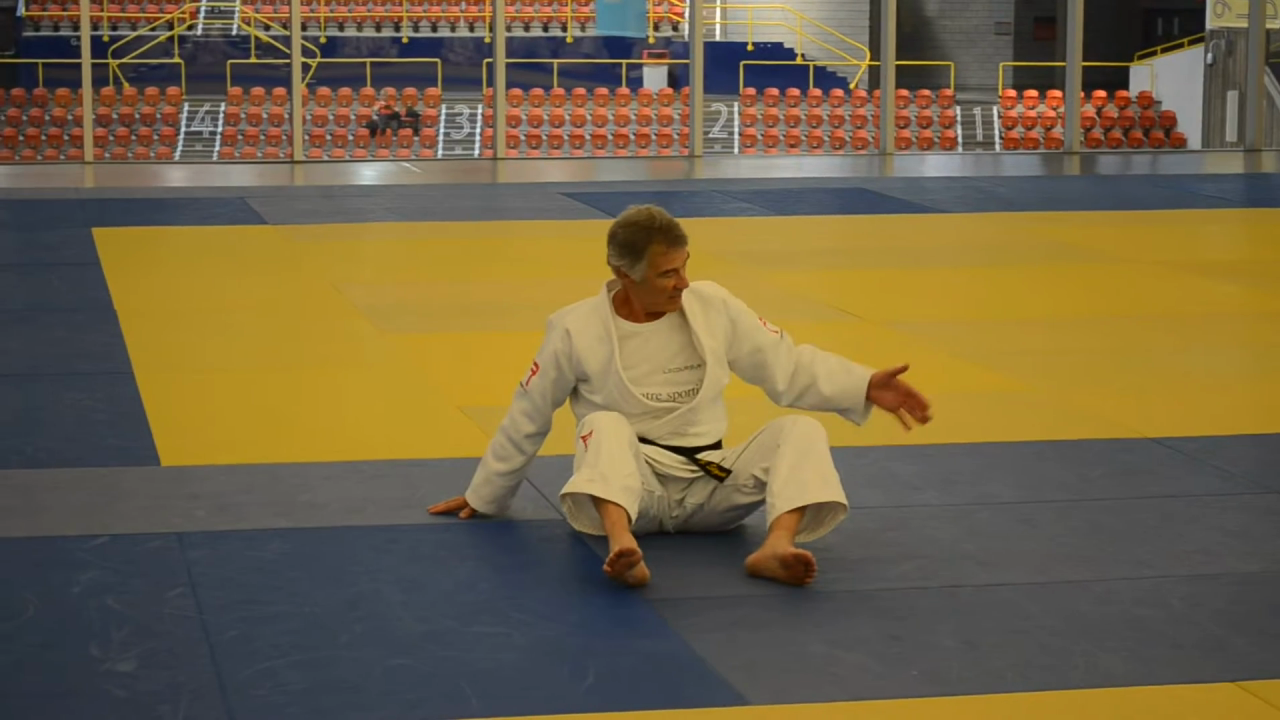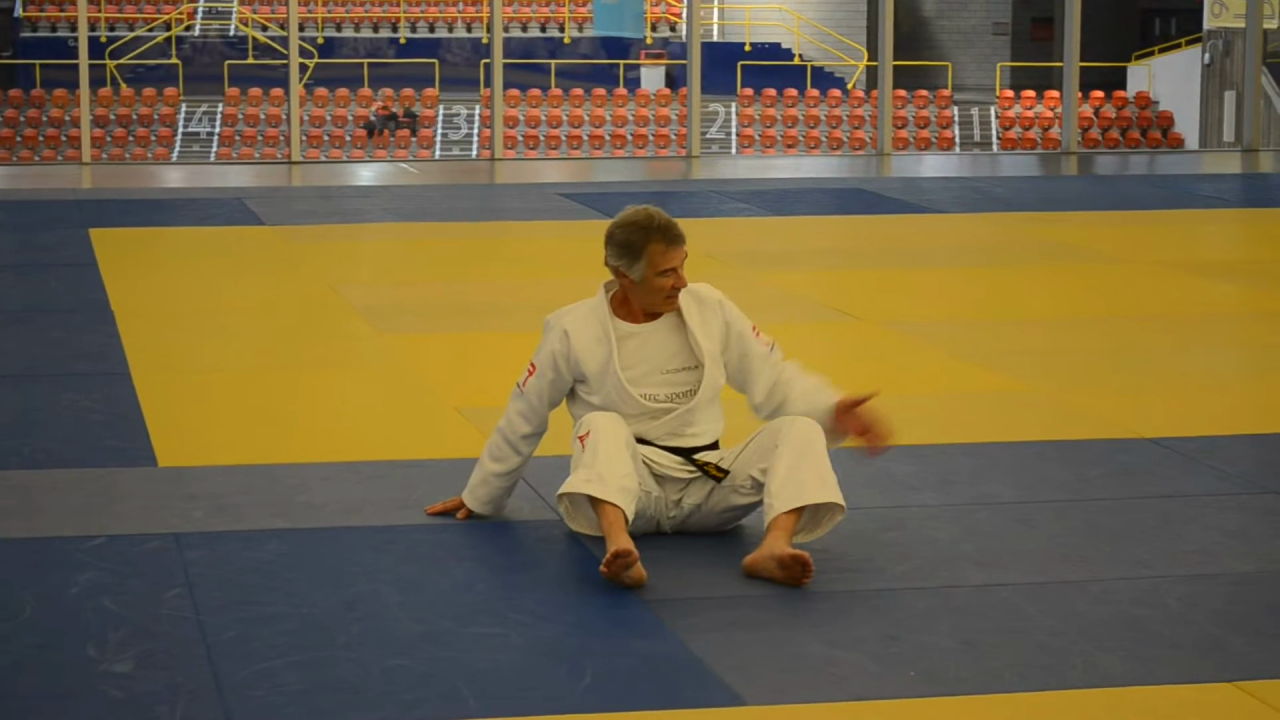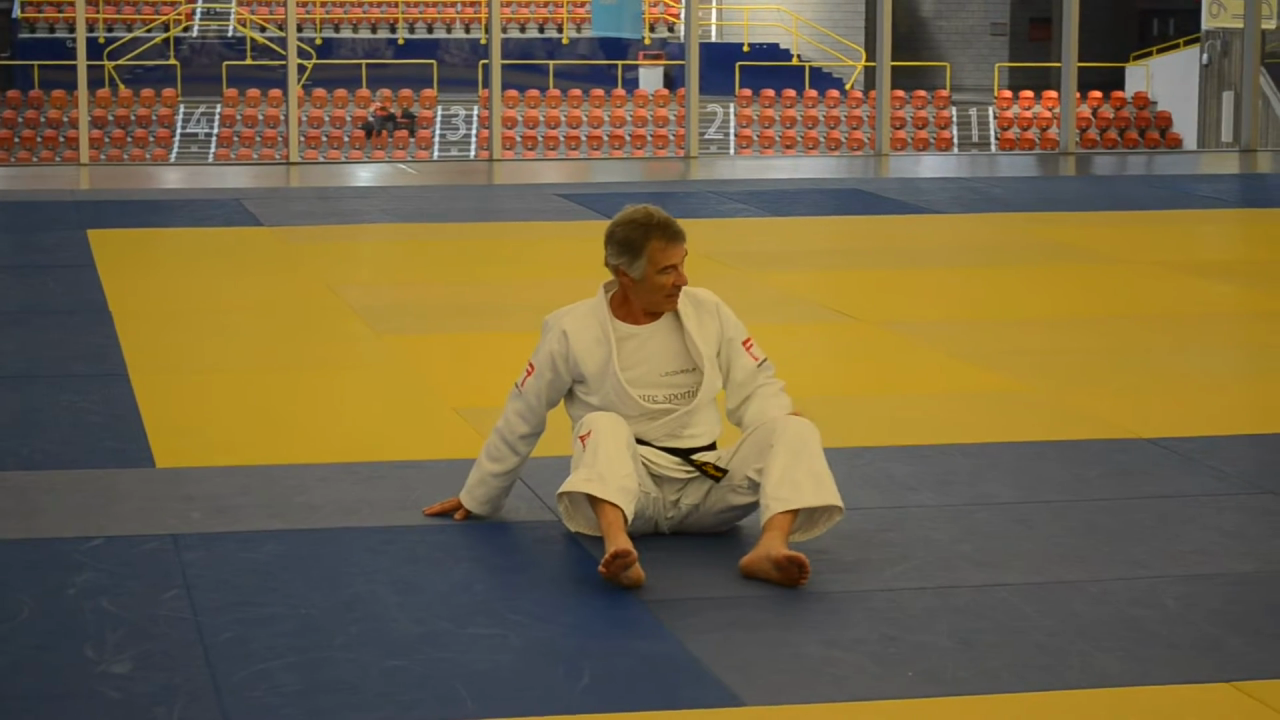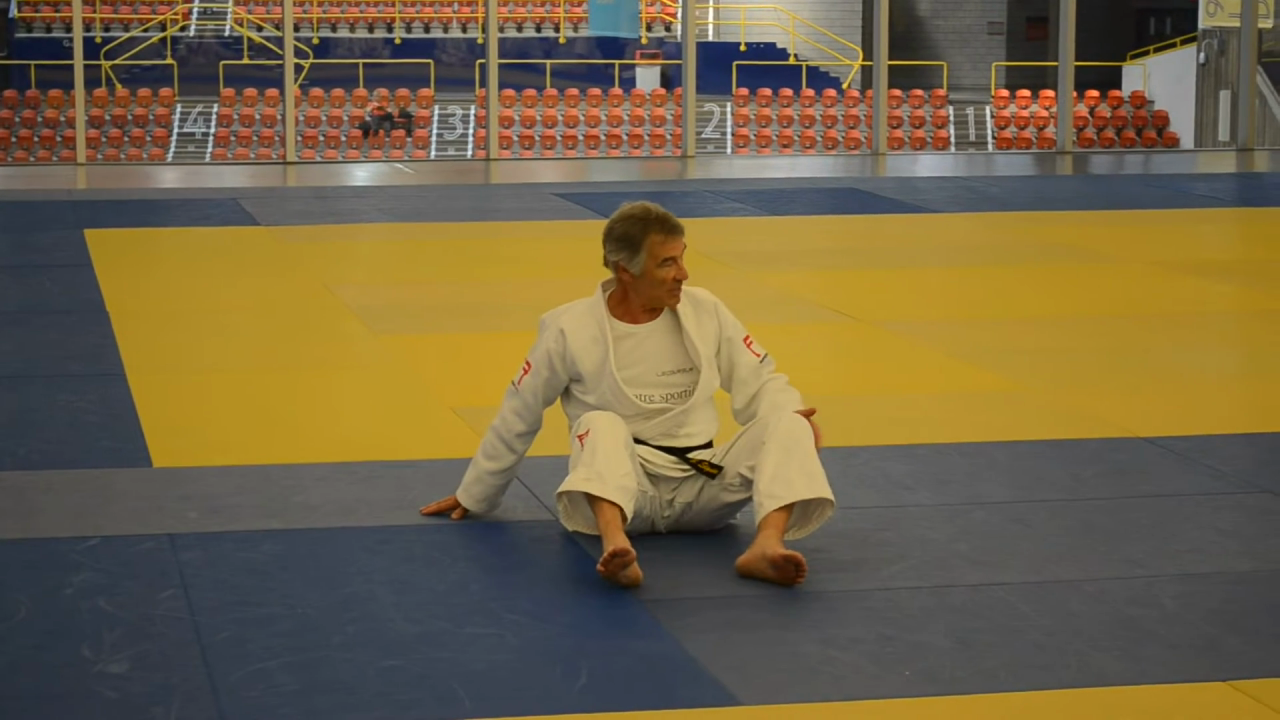
dt=0.1s
person 1, frame 1
left shoulder: (713, 305)
right shoulder: (575, 329)
left elbow: (788, 365)
right elbow: (526, 418)
left wrist: (865, 386)
right wrist: (483, 496)
left hip: (706, 483)
right hip: (630, 483)
left knee: (801, 431)
right knee: (602, 427)
left ankle: (775, 547)
right ankle: (621, 544)
person 1, frame 2
left shoulder: (709, 309)
right shoulder: (572, 329)
left elbow: (771, 375)
right elbow: (523, 419)
left wrist: (832, 408)
right wrist: (478, 497)
left hip: (706, 482)
right hip: (626, 484)
left knee: (798, 433)
right knee: (601, 428)
left ankle: (770, 550)
right ankle: (618, 549)
person 1, frame 3
left shoulder: (706, 310)
right shoulder: (571, 331)
left elbow: (755, 384)
right elbow: (520, 420)
left wrist: (778, 423)
right wrist: (475, 497)
left hip: (702, 483)
right hip: (622, 481)
left knee: (792, 433)
right knee: (602, 428)
left ankle: (768, 549)
right ankle: (618, 549)
person 1, frame 4
left shoulder: (705, 310)
right shoulder: (569, 329)
left elbow: (759, 381)
right elbow: (516, 417)
left wrist: (792, 413)
right wrist: (471, 496)
left hip: (696, 483)
right hip: (619, 481)
left knee: (785, 429)
right knee: (600, 427)
left ankle: (765, 547)
right ankle: (615, 547)
